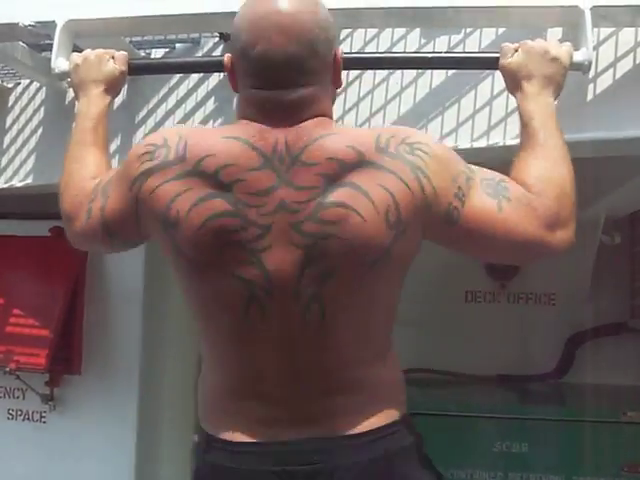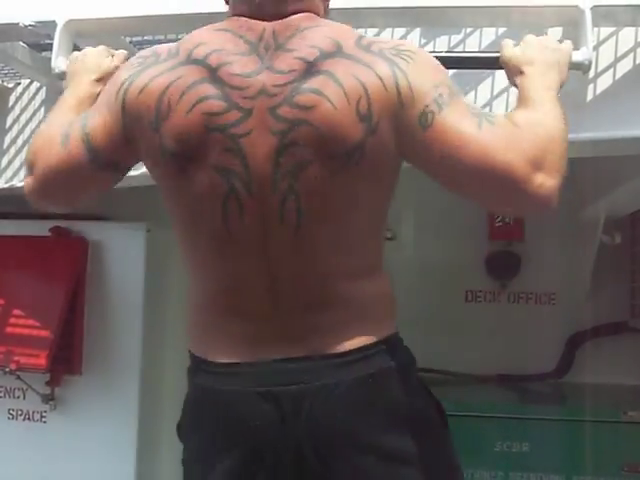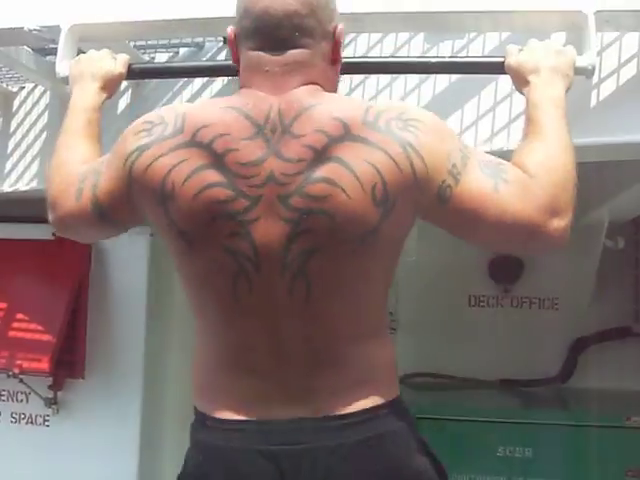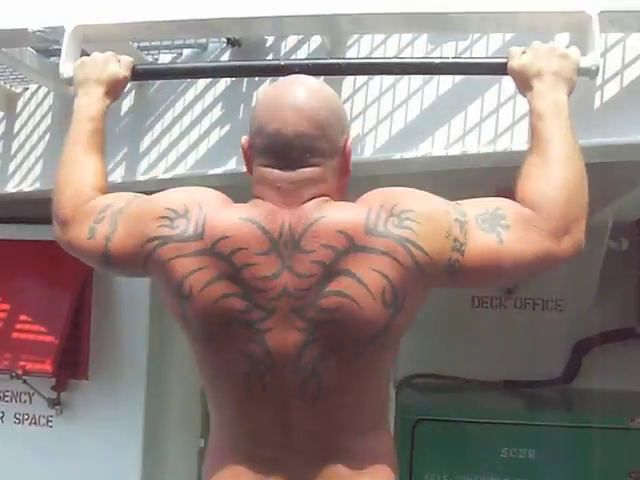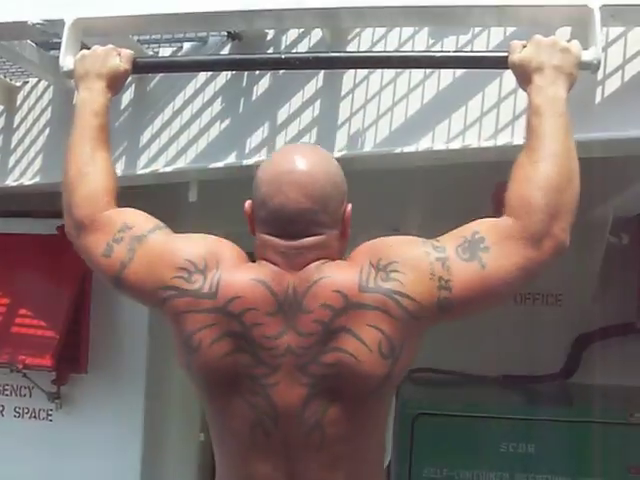
dt=0.2s
person 1, frame 1
left shoulder: (170, 161)
right shoulder: (400, 163)
left elbow: (83, 222)
right elbow: (551, 227)
left wrist: (93, 97)
right wrist: (537, 93)
person 1, frame 2
left shoulder: (154, 75)
right shoulder: (385, 69)
left elbow: (45, 181)
right elbow: (534, 179)
left wrist: (82, 81)
right wrist: (539, 76)
left hip: (226, 398)
right hip: (359, 388)
person 1, frame 3
left shoulder: (168, 137)
right shoulder: (391, 135)
left elbow: (67, 204)
right elbow: (547, 214)
left wrist: (87, 91)
right wrist: (545, 86)
person 1, frame 4
left shoulder: (190, 229)
right shoulder: (393, 233)
left elbow: (74, 219)
right elbow: (557, 229)
left wrist: (92, 97)
right wrist: (548, 94)
person 1, frame 5
left shoulder: (204, 286)
right shoulder: (391, 290)
left elbow: (88, 219)
right elbow: (543, 229)
left wrist: (94, 91)
right wrist: (548, 88)
